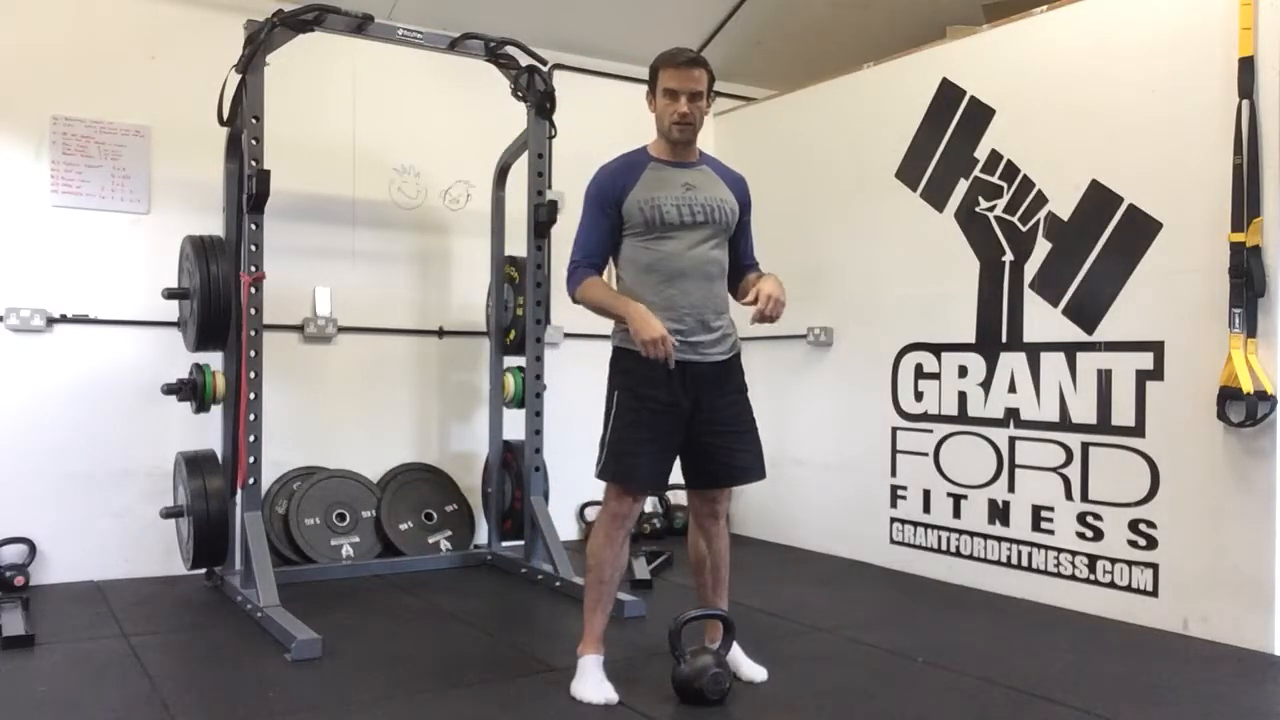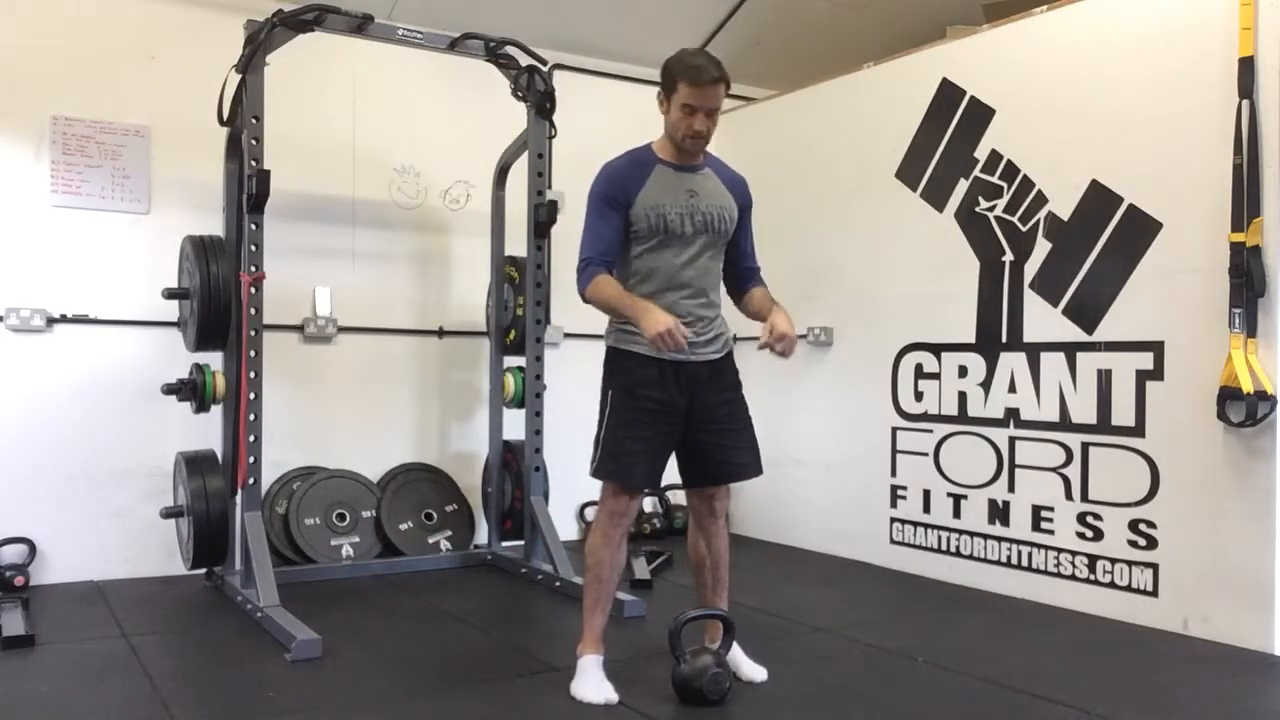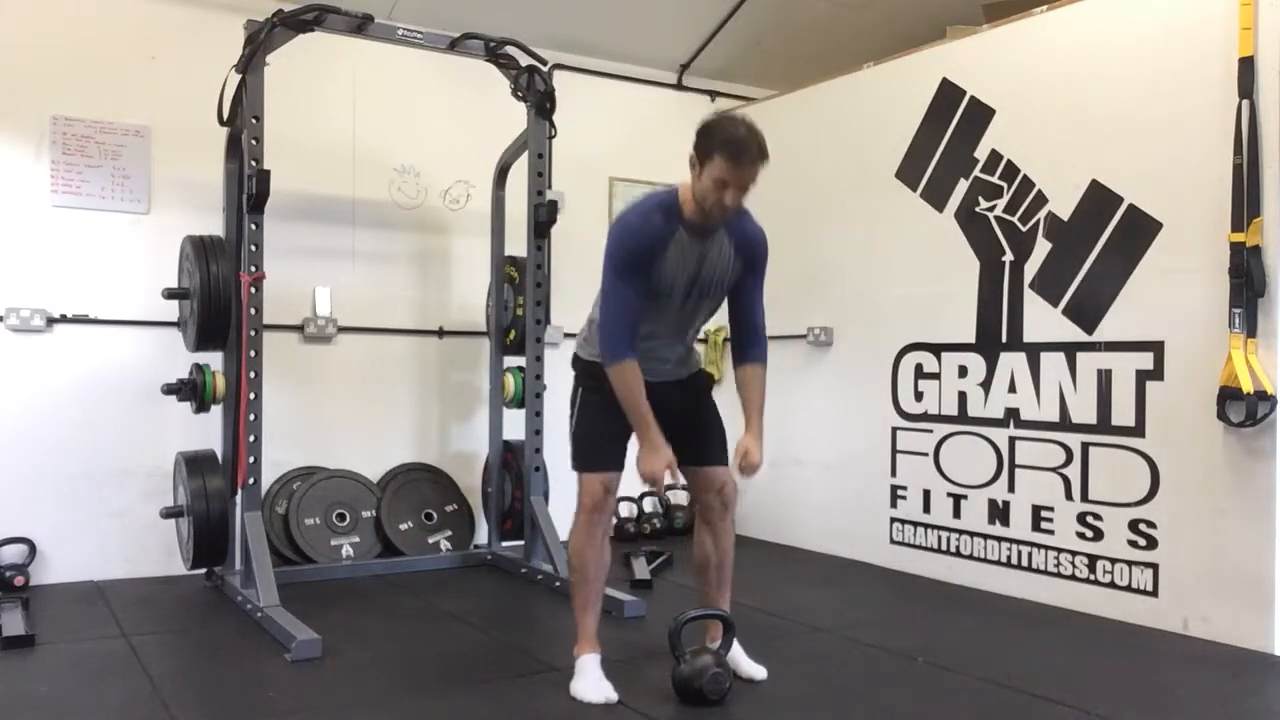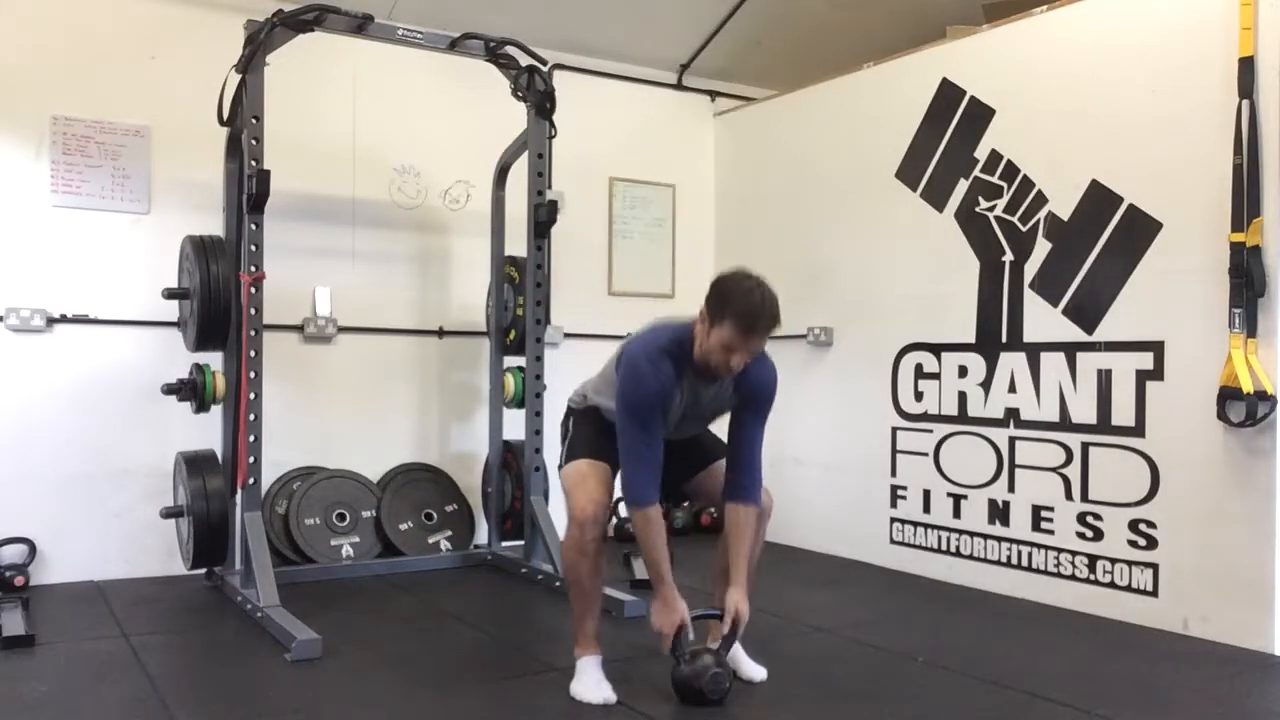
dt=0.4s
person 1, frame 1
left shoulder: (731, 186)
right shoulder: (617, 179)
right elbow: (581, 276)
left wrist: (766, 282)
right wrist: (633, 311)
left hip: (719, 366)
right hip: (645, 366)
left knee: (713, 507)
right knee: (622, 505)
left ankle: (716, 640)
right ankle: (591, 654)
person 1, frame 2
left shoulder: (732, 187)
right shoulder: (621, 178)
left elbow: (742, 275)
right elbow: (591, 276)
left wrist: (772, 310)
right wrist: (643, 312)
left hip: (712, 366)
right hip: (639, 365)
left knee: (712, 506)
right knee: (619, 504)
left ankle: (717, 639)
right ankle: (590, 654)
person 1, frame 3
left shoulder: (748, 239)
right shoulder: (639, 228)
left elbow: (749, 337)
right elbow: (615, 340)
left wrist: (753, 427)
right wrist: (648, 439)
left hip: (680, 373)
right hip: (607, 369)
left knee: (718, 496)
right knee: (596, 500)
left ankle: (717, 638)
right ankle: (587, 653)
person 1, frame 4
left shoulder: (758, 376)
right shoulder: (649, 360)
left elbow: (742, 478)
right elbow: (641, 484)
left wrist: (737, 585)
right wrist: (665, 593)
left hip: (677, 433)
right hip: (600, 421)
left knee: (758, 504)
right knee: (588, 512)
left ankle: (721, 639)
right ankle: (587, 656)
